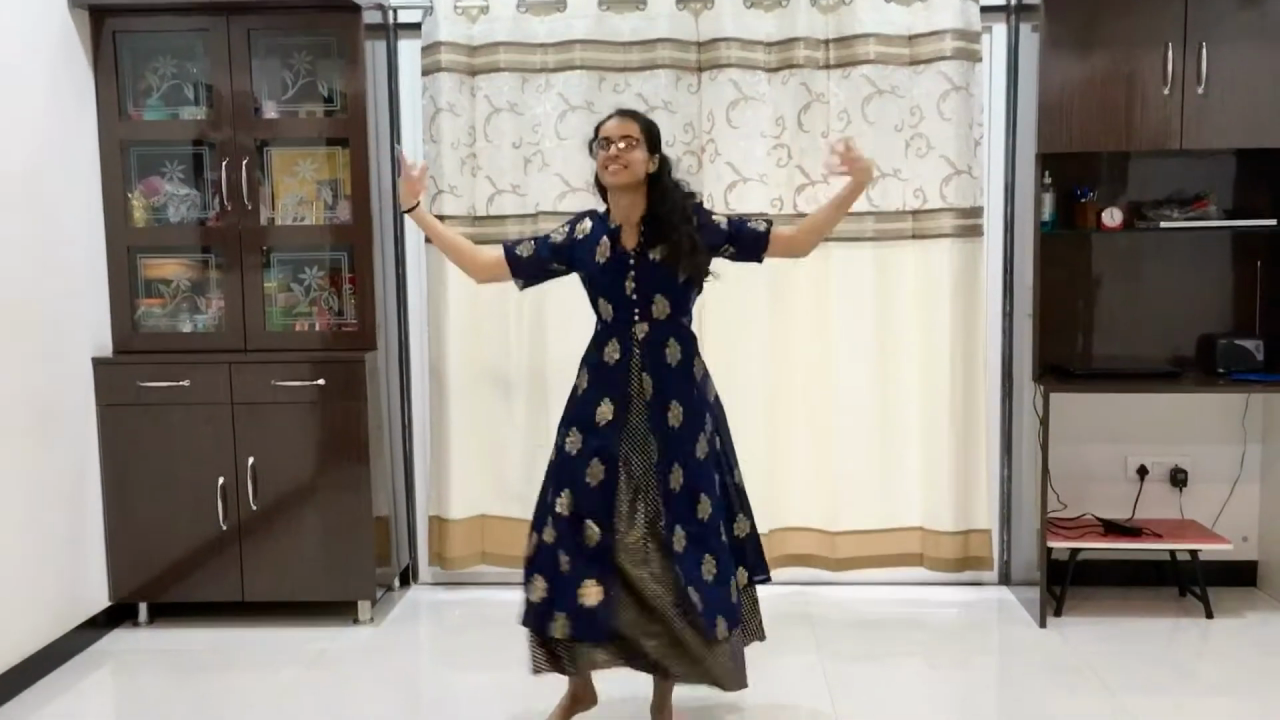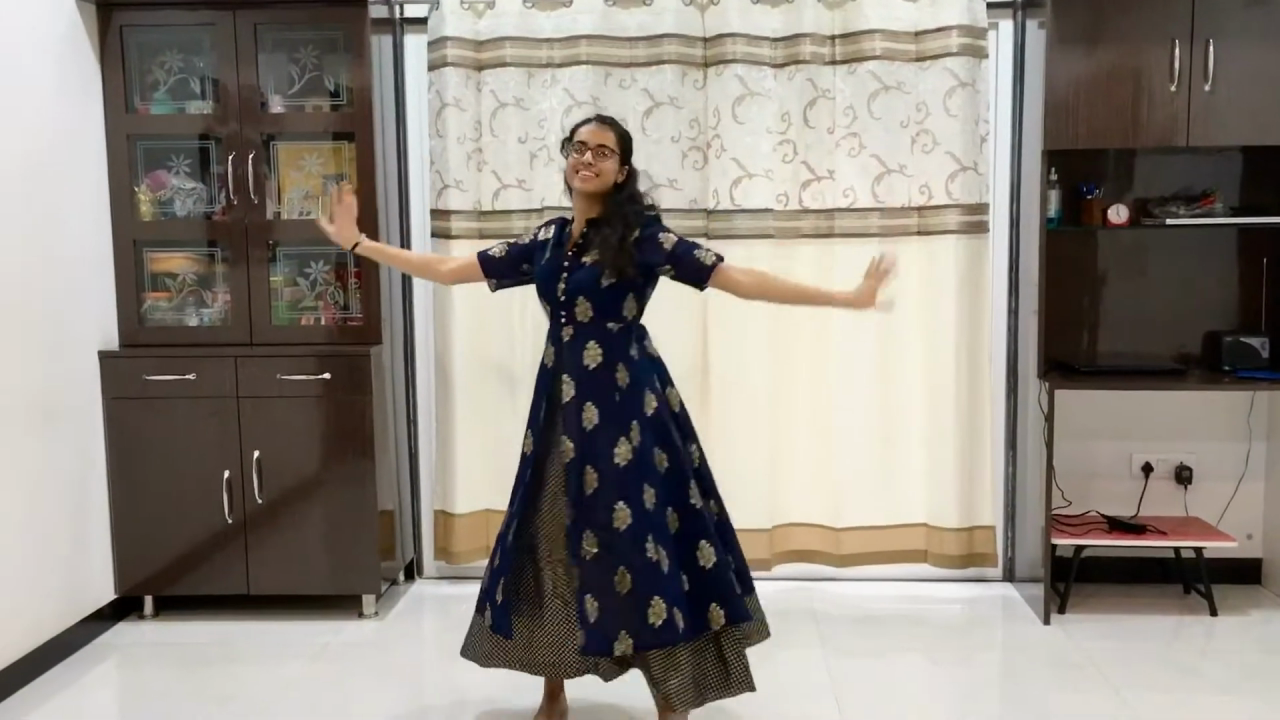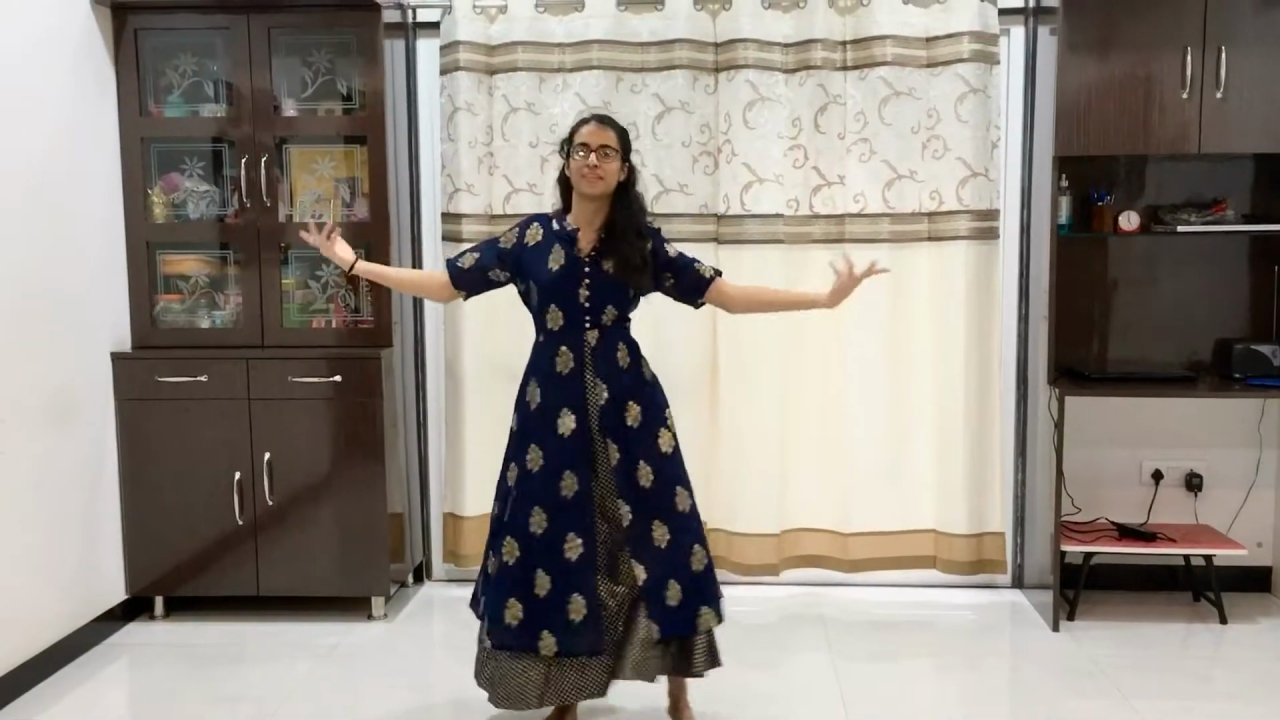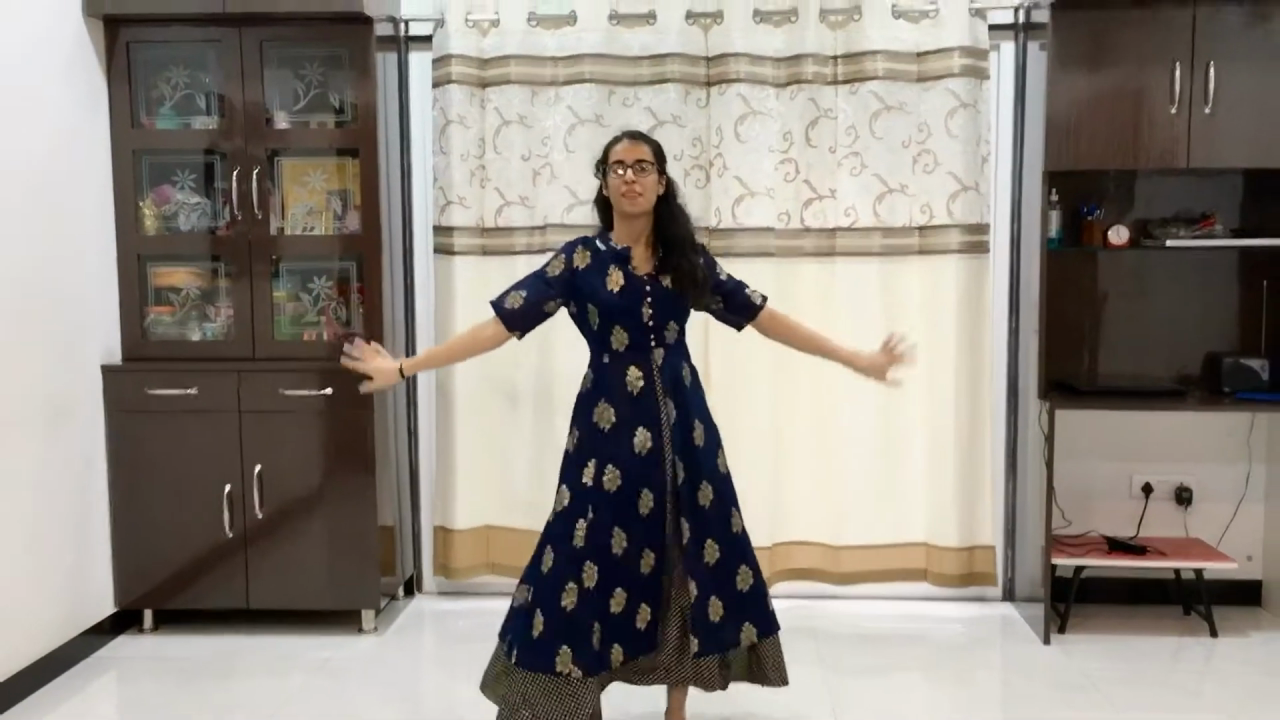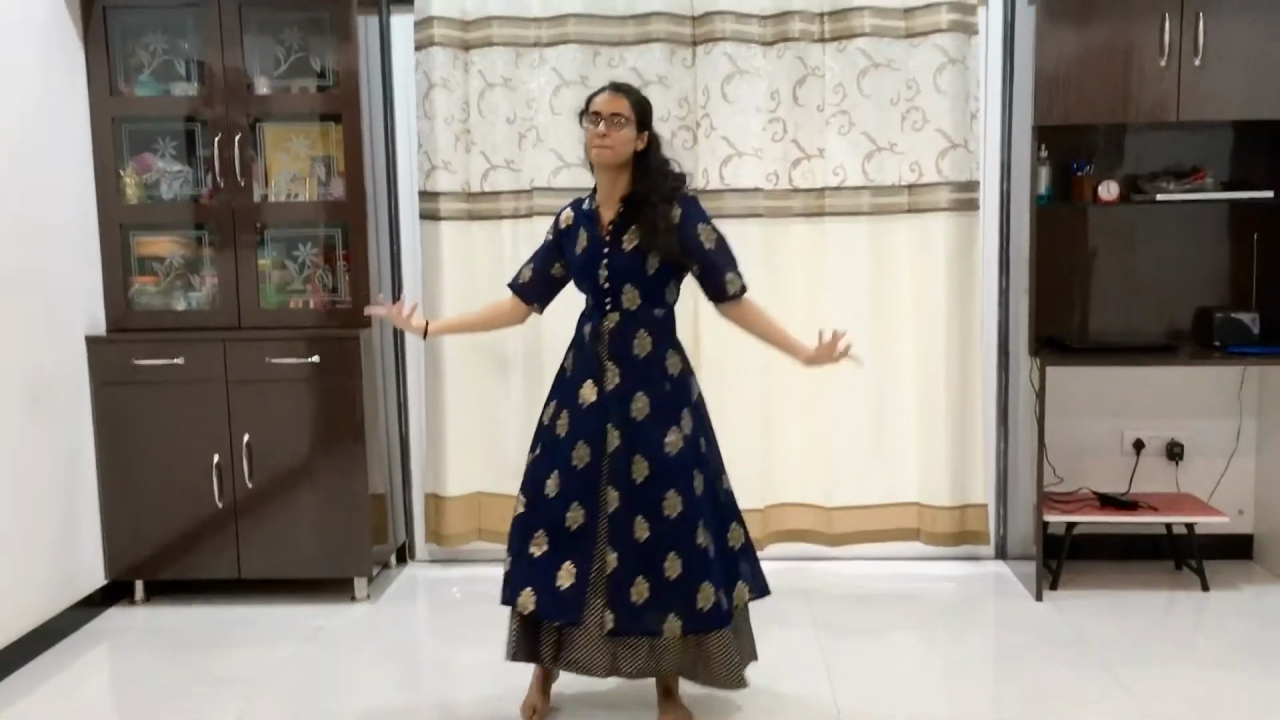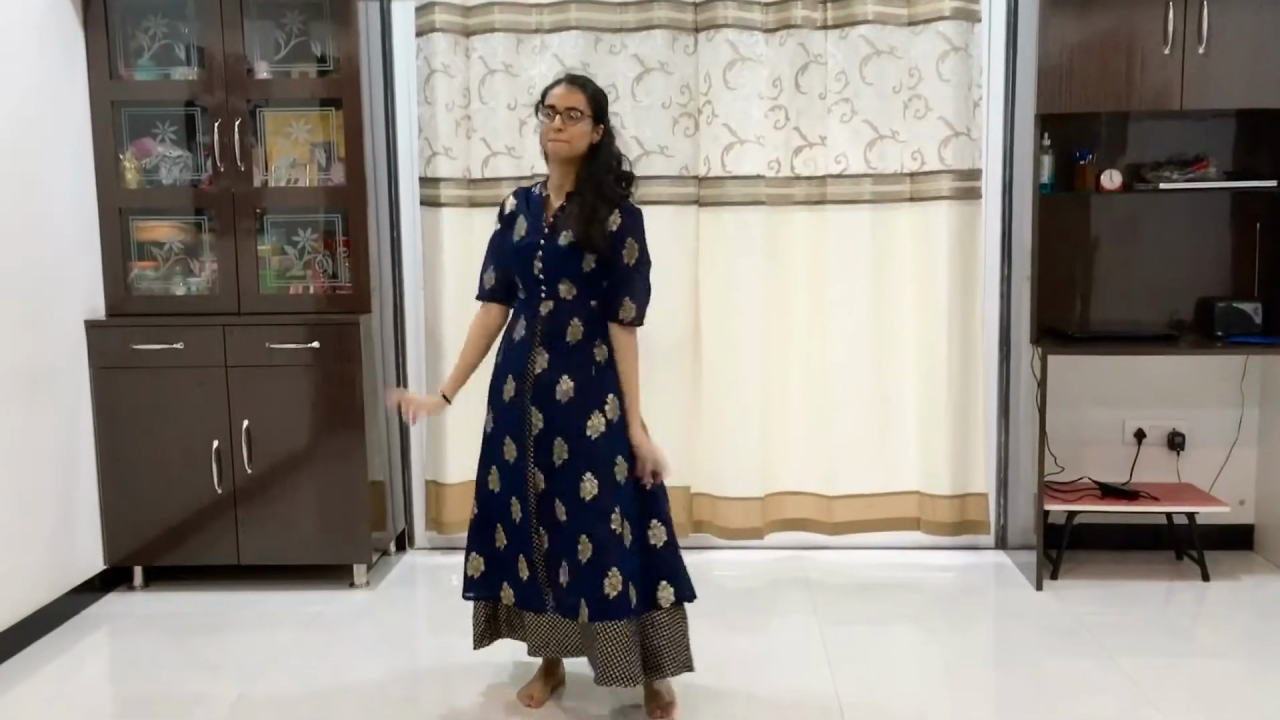
dt=0.5s
person 1, frame 1
left shoulder: (693, 225)
right shoulder: (581, 234)
left elbow: (795, 242)
right elbow: (481, 265)
left wrist: (849, 191)
right wrist: (416, 208)
left hip: (677, 400)
right hip: (603, 401)
left knee: (680, 542)
right knee: (586, 538)
person 1, frame 2
left shoulder: (643, 235)
right shoulder: (547, 239)
left elbow: (737, 279)
right elbow: (448, 270)
left wrist: (846, 296)
right wrist: (358, 242)
left hip: (624, 404)
right hip: (561, 407)
left knee: (634, 544)
right knee: (544, 543)
person 1, frame 3
left shoulder: (643, 245)
right shoulder: (530, 237)
left elbow: (728, 295)
right elbow: (444, 284)
left wrist: (824, 296)
right wrist: (355, 264)
left hip: (627, 404)
right hip: (552, 404)
left knee: (654, 542)
right knee: (550, 541)
person 1, frame 4
left shoulder: (689, 259)
right shoulder: (578, 260)
left elbow: (763, 316)
right elbow: (500, 324)
left wrist: (857, 359)
right wrist: (405, 366)
left hip: (683, 425)
right hip: (611, 426)
left knee: (701, 561)
right knee: (597, 558)
person 1, frame 5
left shoulder: (676, 212)
right shoulder: (571, 219)
left elbow: (730, 298)
right elbow: (521, 300)
left wrist: (803, 353)
right wrist: (430, 324)
left hip: (656, 388)
right hip: (583, 385)
left knee: (667, 527)
right knee: (559, 522)
person 1, frame 6
left shoulder: (616, 212)
right shoulder: (516, 206)
left elbow: (624, 321)
right elbow: (494, 306)
left wrist: (636, 422)
right wrist: (446, 390)
left hip: (588, 383)
right hip: (520, 383)
left knee: (603, 522)
right knee: (523, 513)
right ankle: (549, 658)
